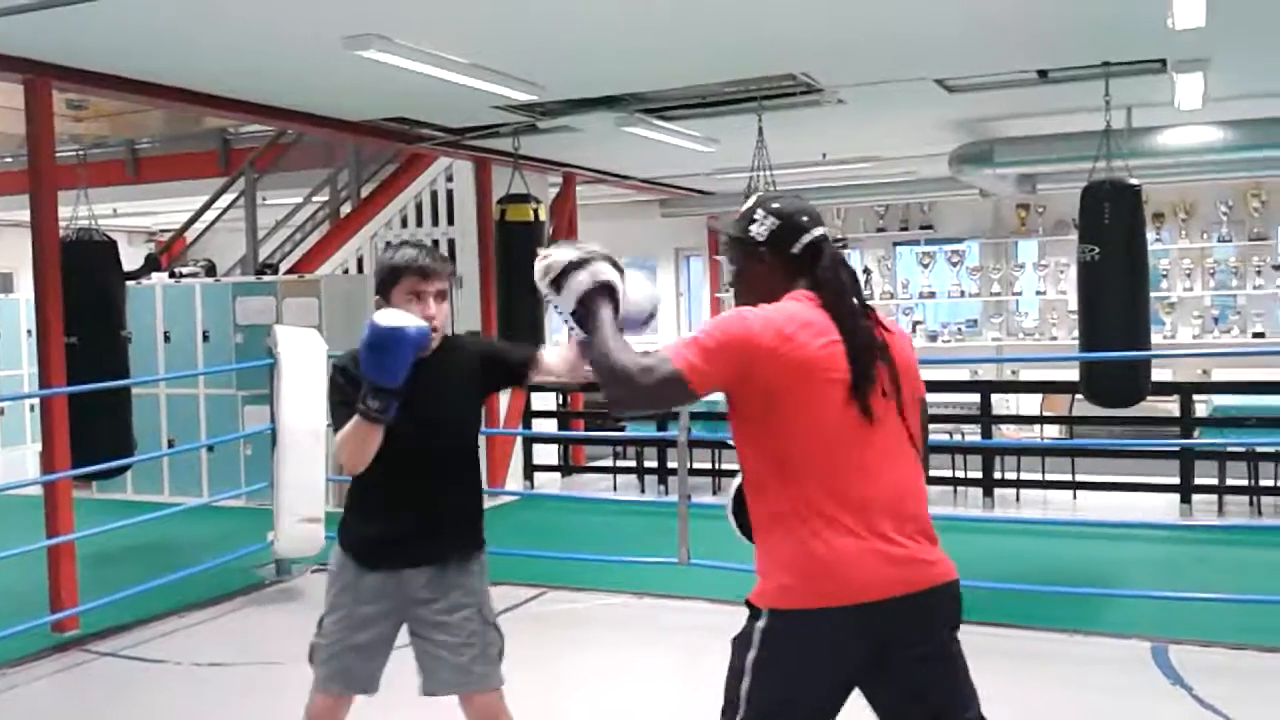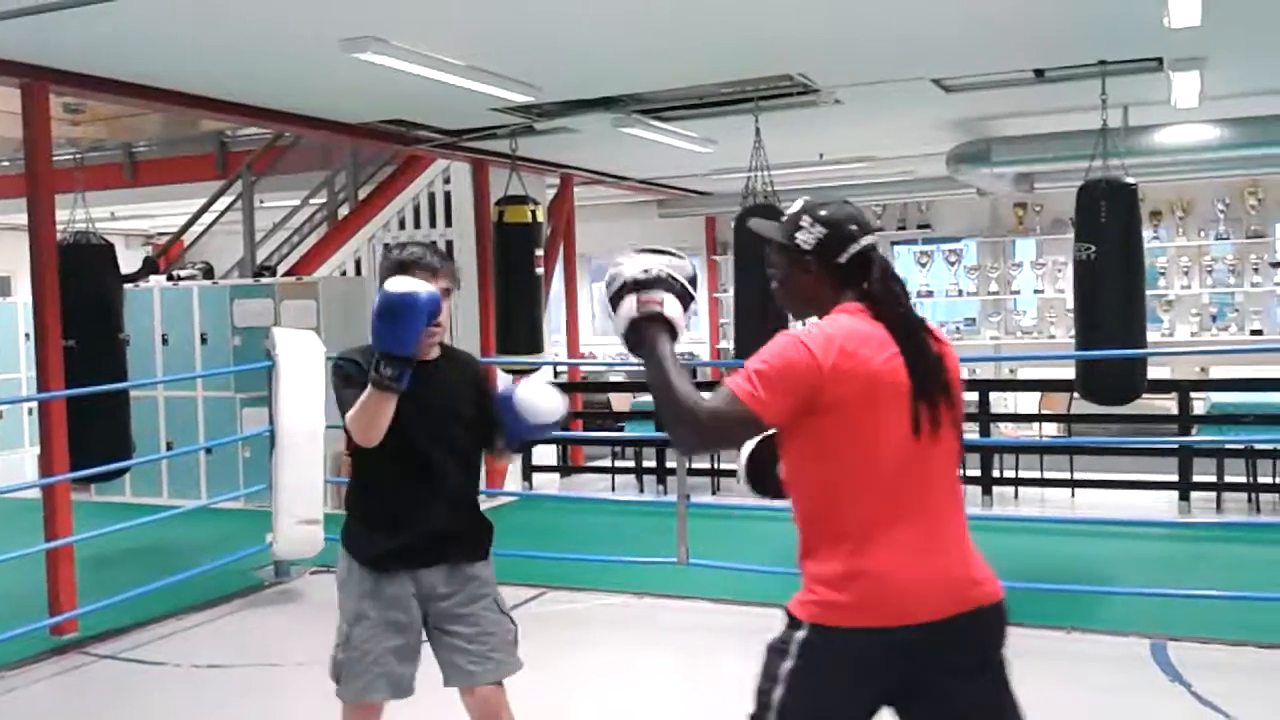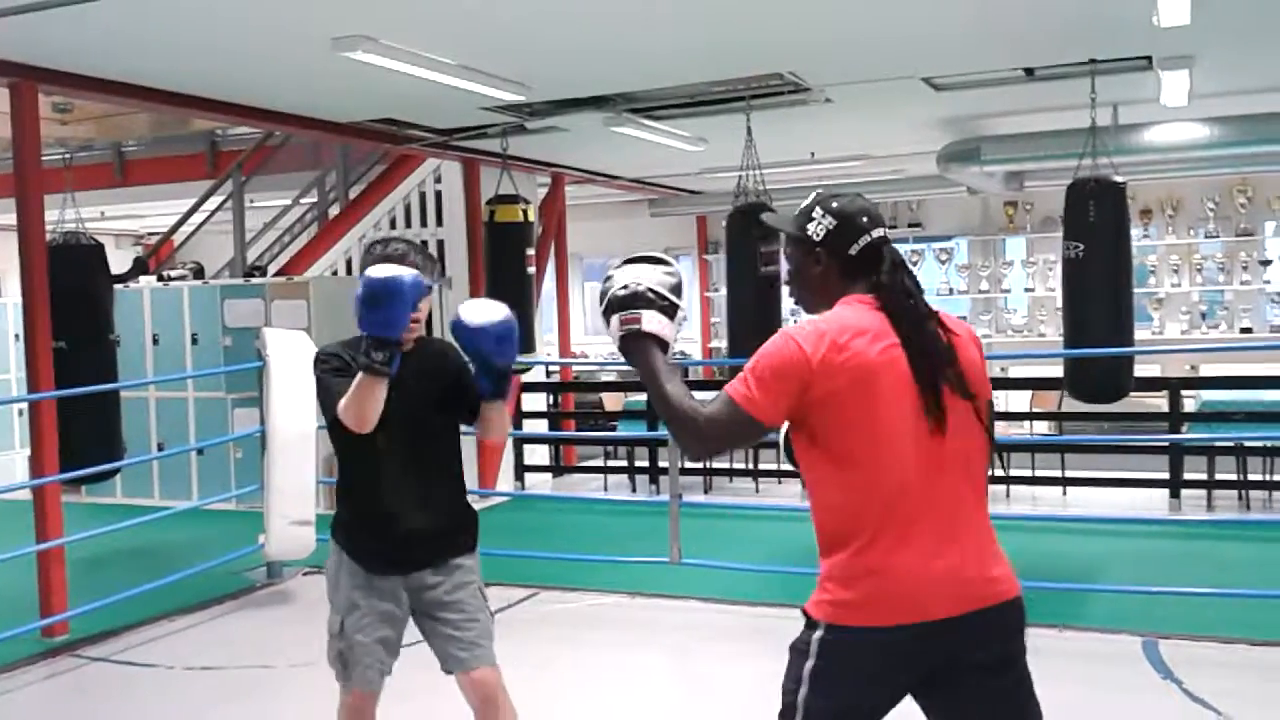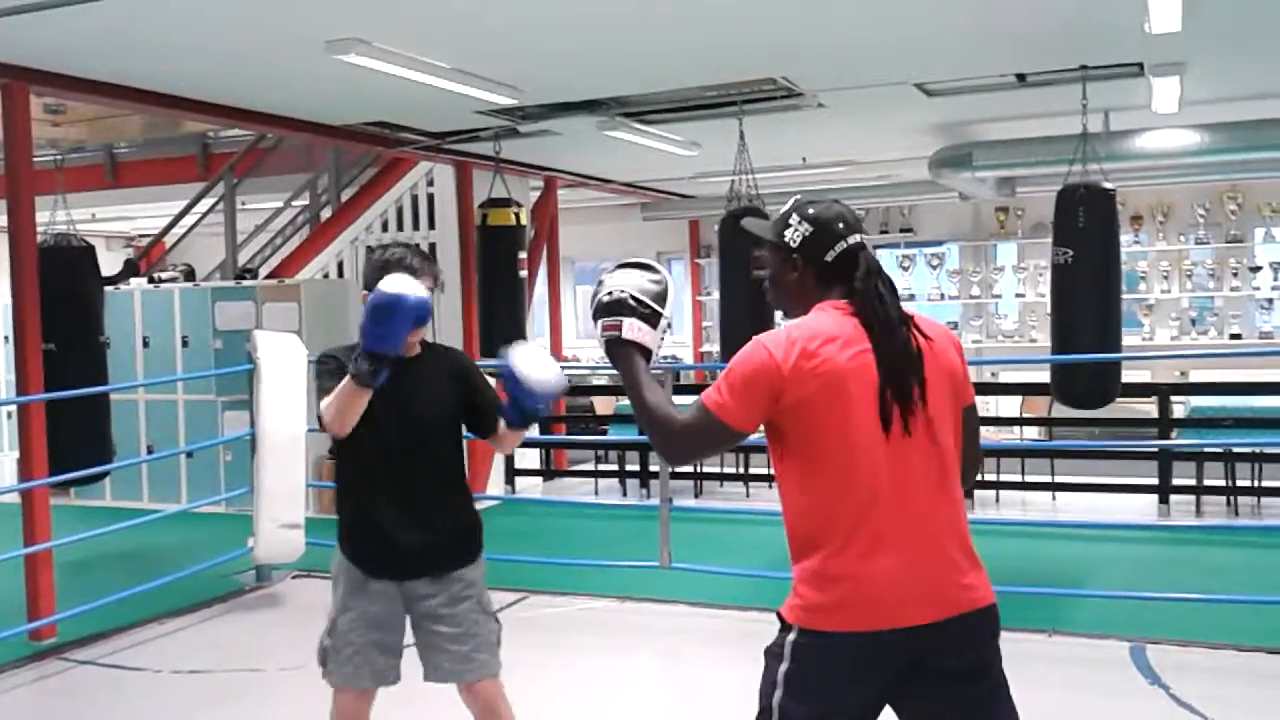
dt=0.2s
person 1, frame 1
left shoulder: (751, 335)
right shoulder: (890, 339)
left elbow: (630, 388)
left wrist: (596, 303)
left hip: (814, 601)
right hip: (921, 587)
person 1, frame 2
left shoulder: (806, 353)
right shoulder: (932, 347)
left elbow: (695, 431)
left wrist: (651, 332)
left hip: (851, 617)
right hip: (964, 605)
person 1, frame 3
left shoulder: (805, 349)
right shoulder: (957, 338)
left elbow: (699, 436)
left wrist: (645, 343)
left hip: (867, 614)
right hip: (983, 601)
person 1, frame 4
left shoulder: (779, 355)
right shoulder: (940, 342)
left elbow: (677, 443)
right elbow: (965, 464)
left wrist: (628, 350)
left hip: (841, 620)
right hip: (957, 608)
person 2, frame 1
left shoulder: (470, 358)
right shoulder: (353, 371)
left elbow: (554, 367)
right elbow: (352, 461)
right wrist: (378, 392)
left hip: (450, 561)
right hip: (367, 561)
person 2, frame 2
left shoulder: (466, 372)
right shoulder: (355, 365)
left elbow: (492, 446)
right elbow: (364, 434)
left wrist: (521, 427)
right wrist: (394, 359)
left hip: (458, 559)
right hip: (378, 562)
person 2, frame 3
left shoulder: (444, 357)
right shoulder: (337, 359)
left elbow: (494, 433)
right elbow: (359, 421)
left wrist: (496, 375)
right wrist: (381, 347)
left hip: (444, 552)
right hip: (366, 556)
person 2, frame 4
left shoulder: (451, 367)
right shoulder: (339, 364)
left elbow: (501, 438)
right elbow: (336, 423)
left wrist: (524, 409)
right wrist: (373, 357)
left hip: (449, 560)
right hip: (368, 562)
